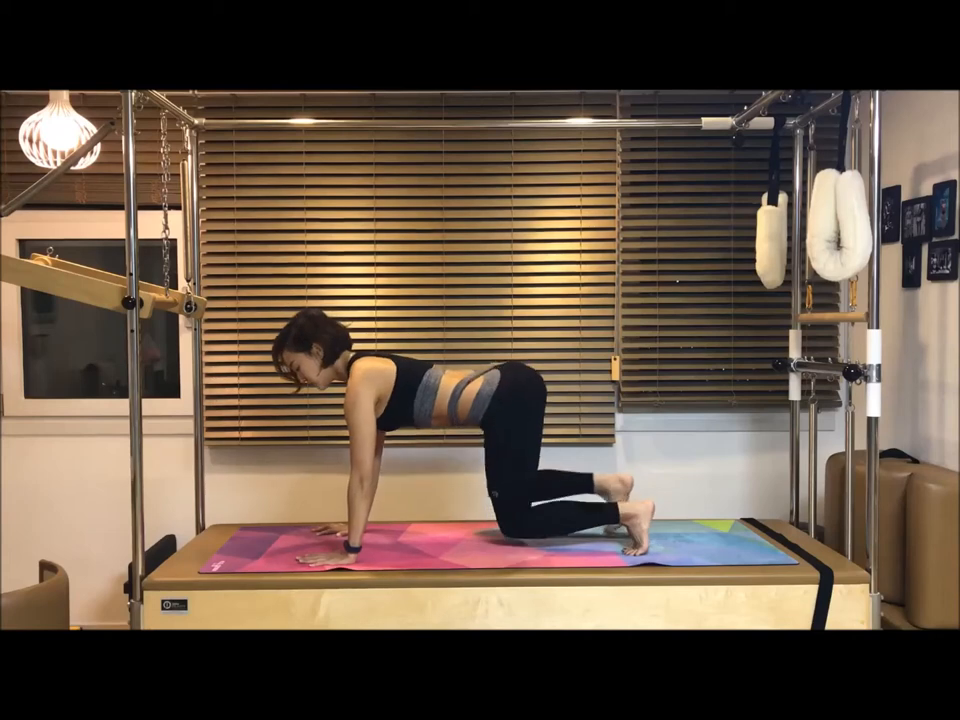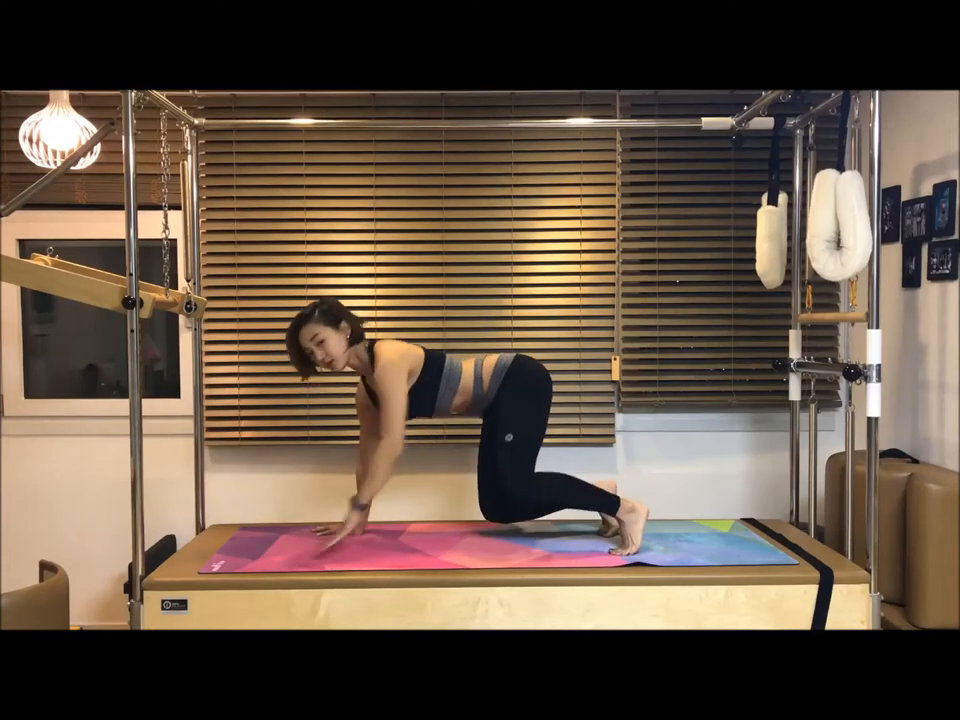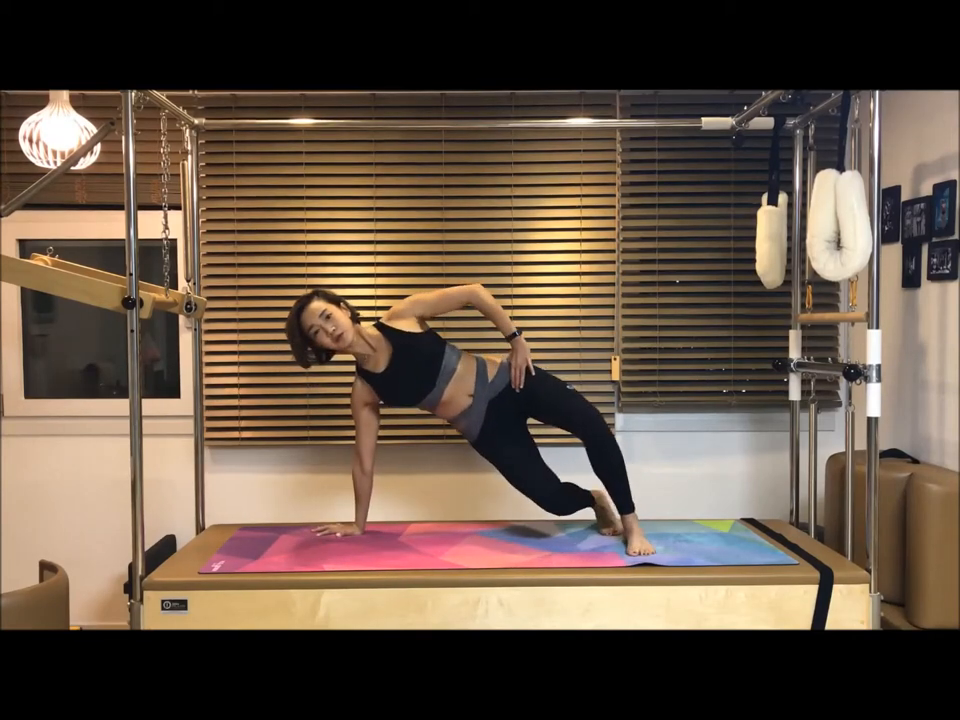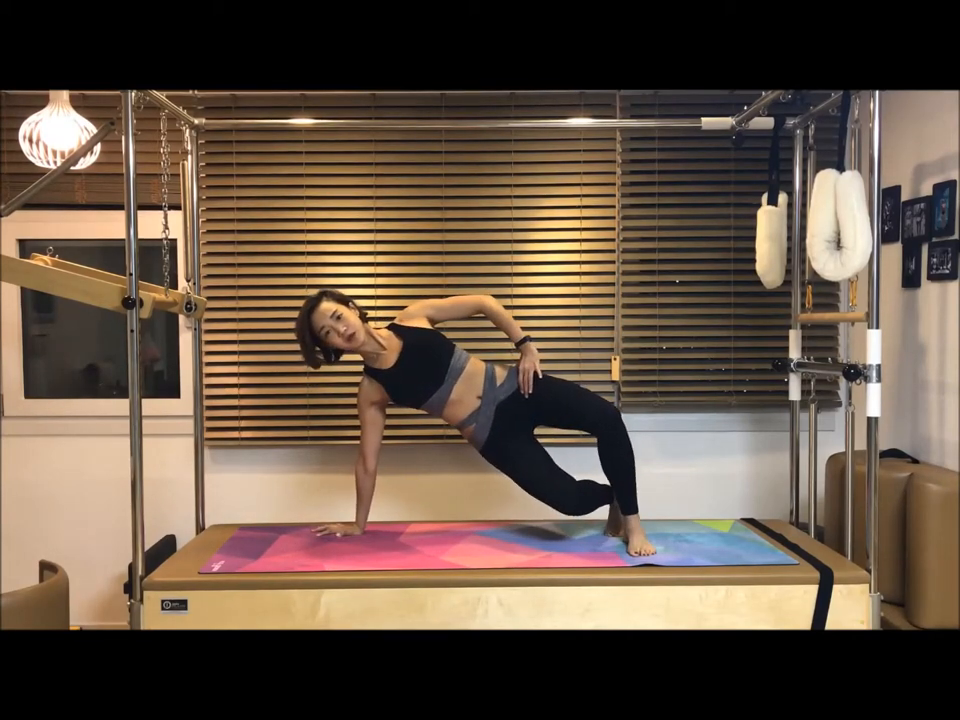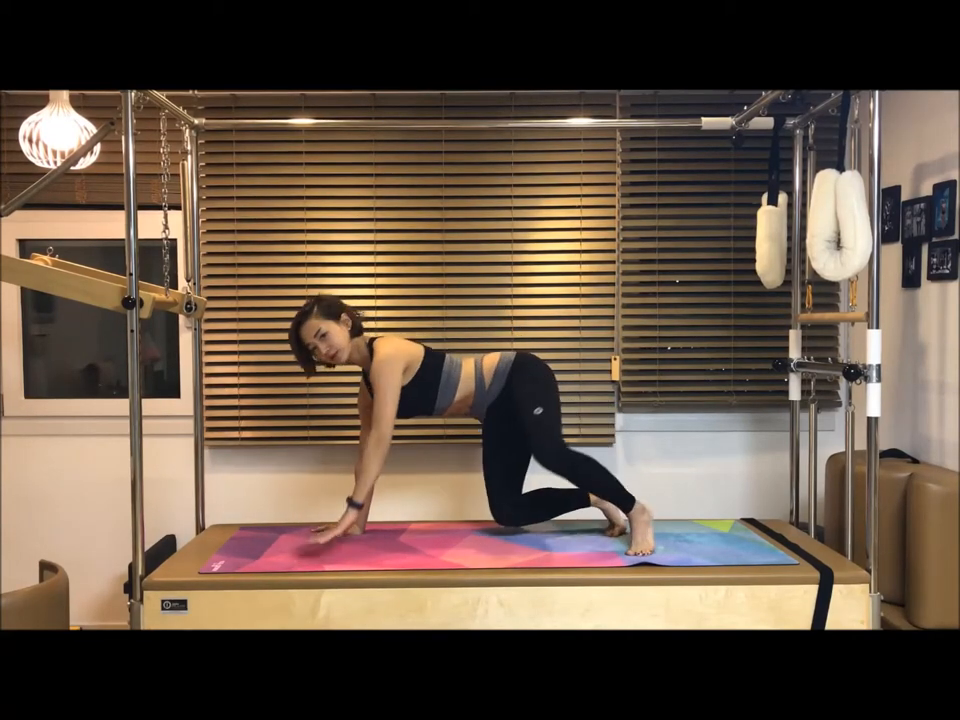
dt=1s
person 1, frame 1
left shoulder: (359, 385)
right shoulder: (369, 371)
left elbow: (361, 473)
right elbow: (373, 462)
left wrist: (351, 549)
right wrist: (354, 524)
left hip: (508, 402)
right hip: (509, 387)
left knee: (515, 521)
right knee: (507, 491)
left ankle: (627, 512)
right ankle: (605, 484)
person 1, frame 2
left shoulder: (388, 359)
right shoulder: (366, 388)
left elbow: (392, 443)
right elbow: (368, 454)
left wrist: (357, 509)
right wrist: (361, 512)
left hip: (519, 380)
right hip: (499, 403)
left knee: (515, 482)
right knee: (496, 507)
left ankle: (625, 509)
right ankle: (598, 495)
person 1, frame 3
left shoulder: (402, 317)
right shoulder: (364, 390)
left elbow: (474, 293)
right elbow: (364, 461)
left wrist: (516, 338)
right wrist: (358, 523)
left hip: (510, 382)
right hip: (487, 429)
left knee: (590, 423)
right knee: (552, 498)
left ankle: (630, 521)
right ankle: (594, 500)
person 1, frame 4
left shoulder: (412, 317)
right shoulder: (372, 390)
left elbow: (484, 303)
right elbow: (367, 461)
left wrist: (525, 344)
right wrist: (358, 523)
left hip: (516, 388)
right hip: (494, 434)
left knee: (606, 417)
right knee: (568, 499)
left ankle: (631, 521)
right ankle: (613, 496)
person 1, frame 5
left shoulder: (386, 352)
right shoulder: (367, 387)
left elbow: (382, 438)
right elbow: (366, 454)
left wrist: (353, 507)
right wrist: (360, 523)
left hip: (519, 376)
right hip: (498, 412)
left knee: (548, 451)
right knee: (507, 512)
left ankle: (635, 511)
right ankle: (598, 497)
